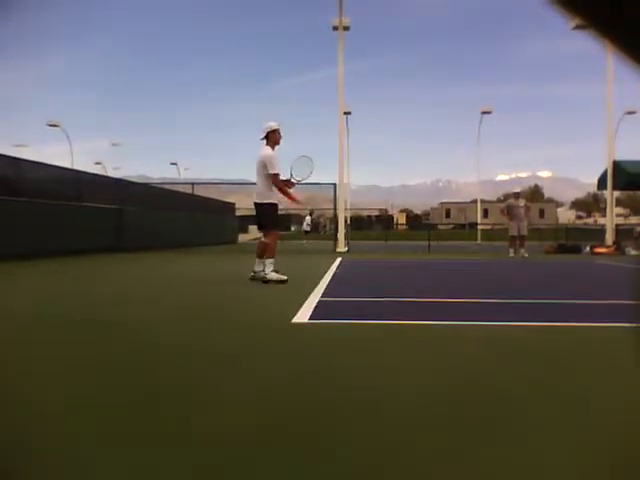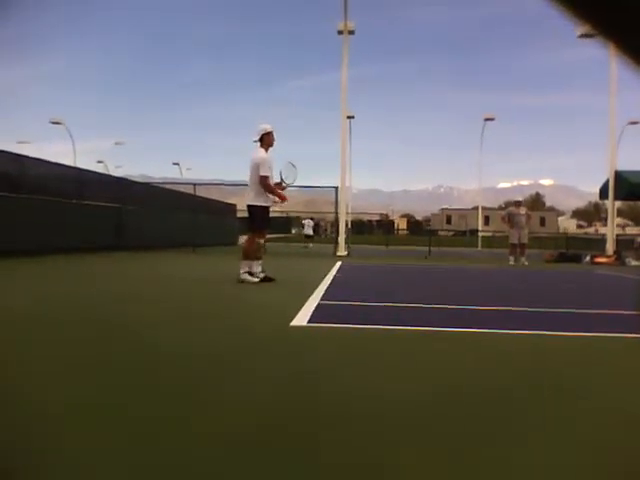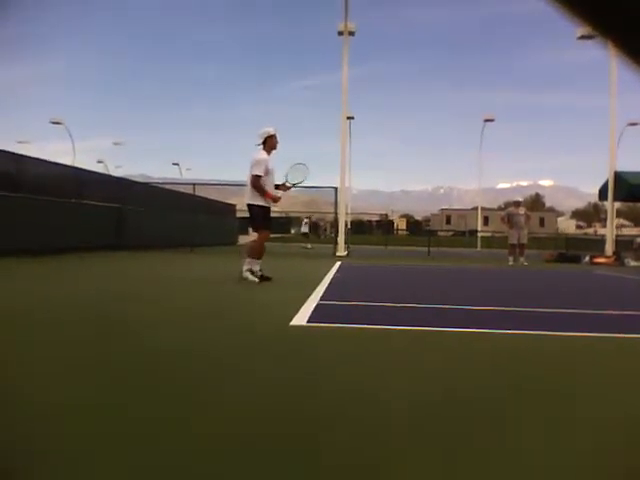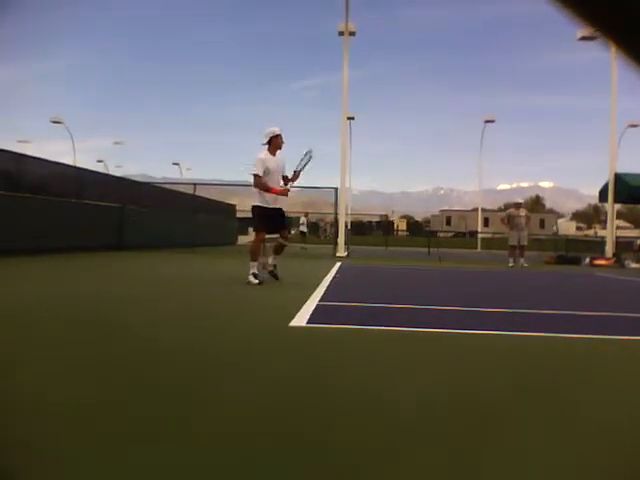
dt=0.5s
person 1, frame 1
left shoulder: (265, 153)
right shoulder: (270, 154)
right elbow: (276, 181)
left wrist: (285, 183)
right wrist: (292, 197)
left hip: (262, 200)
right hip: (267, 201)
left knee: (266, 235)
right knee: (272, 235)
left ankle: (258, 271)
right ankle: (269, 270)
person 1, frame 2
left shoulder: (259, 155)
right shoulder: (264, 157)
right elbow: (264, 183)
left wrist: (275, 185)
right wrist: (280, 195)
left hip: (259, 202)
right hip: (259, 203)
left knee: (260, 237)
right knee: (253, 237)
left ankle: (257, 271)
right ankle: (244, 271)
person 1, frame 3
left shoulder: (267, 159)
right shoulder: (261, 158)
right elbow: (254, 182)
left wrist: (279, 187)
right wrist: (271, 196)
left hip: (264, 204)
right hip: (257, 203)
left knee: (263, 237)
right knee: (263, 235)
left ankle: (256, 270)
right ankle: (247, 268)
person 1, frame 4
left shoulder: (280, 161)
right shoulder: (262, 158)
left elbow: (284, 180)
right elbow: (257, 183)
left wrist: (291, 179)
right wrist: (277, 191)
left hip: (276, 206)
right hip: (262, 205)
left knee: (285, 236)
right knee: (260, 237)
left ankle: (271, 263)
right ankle: (253, 272)
